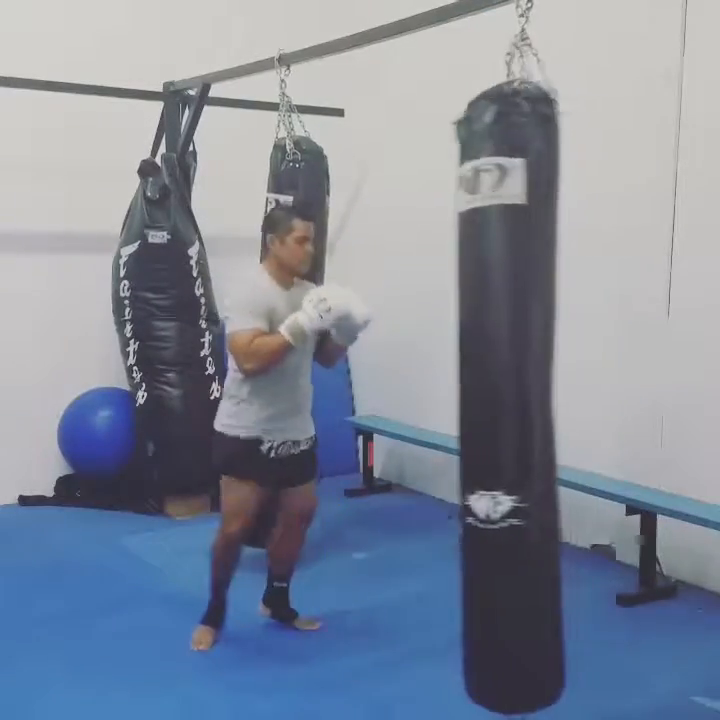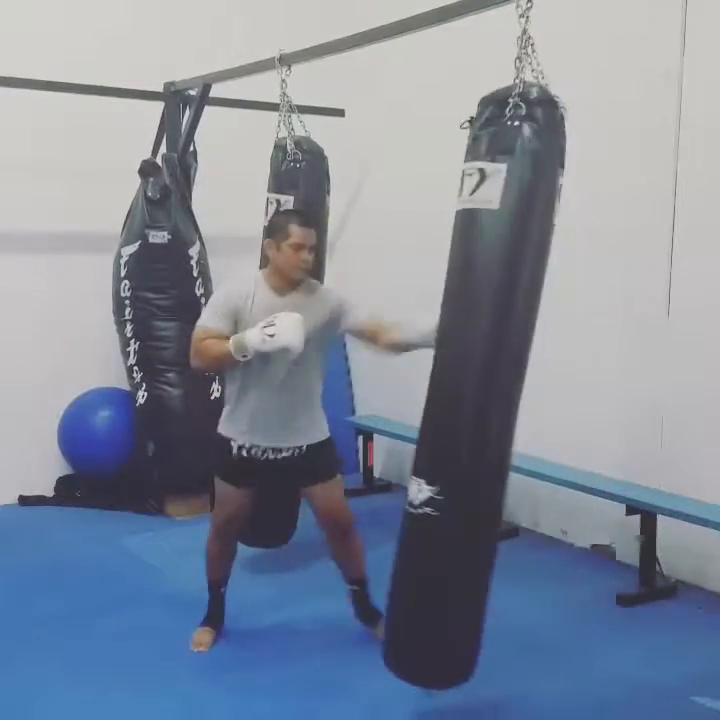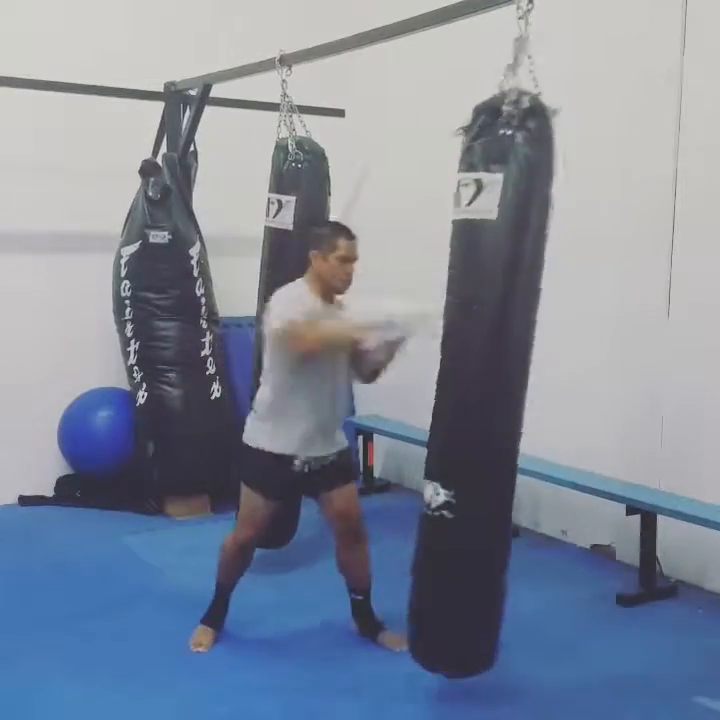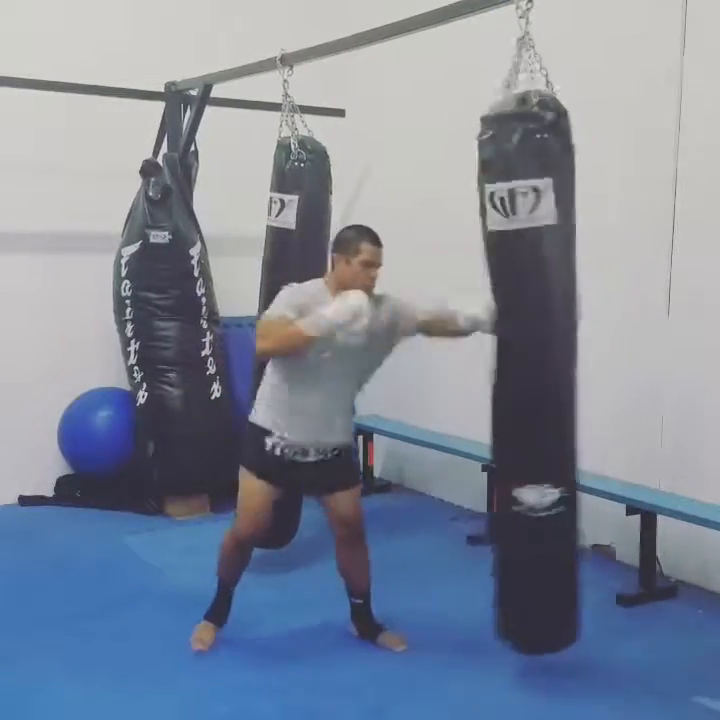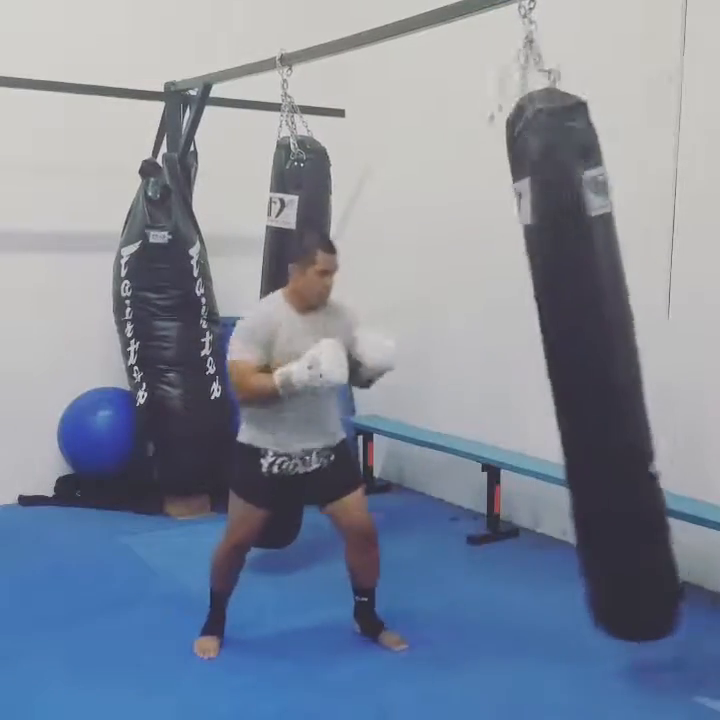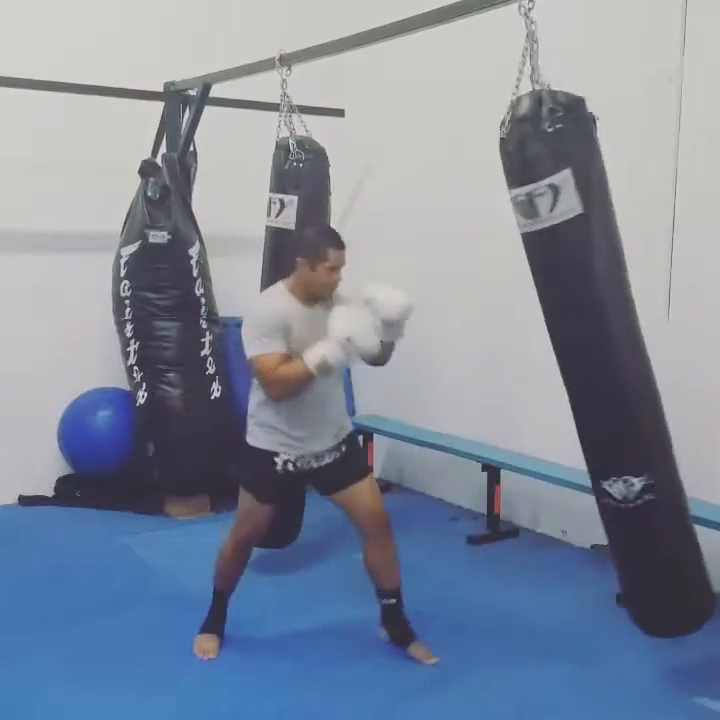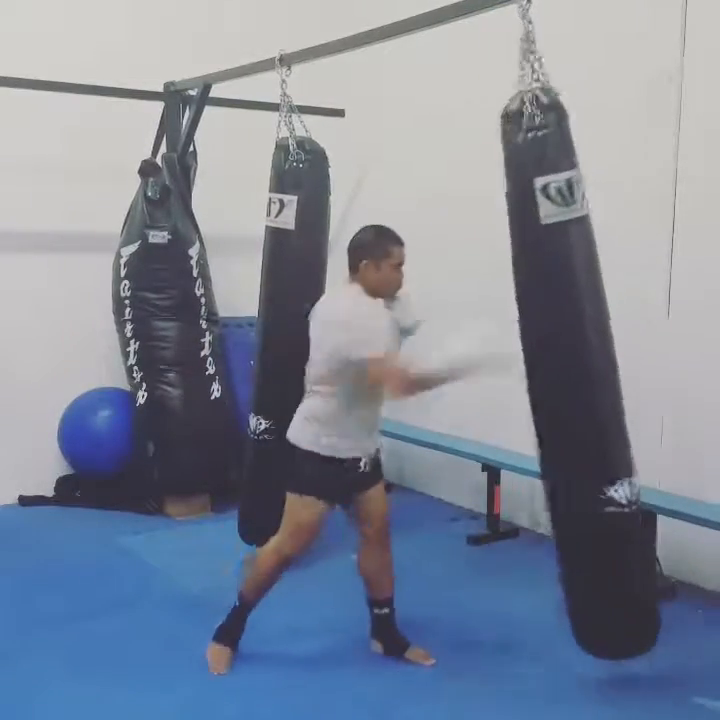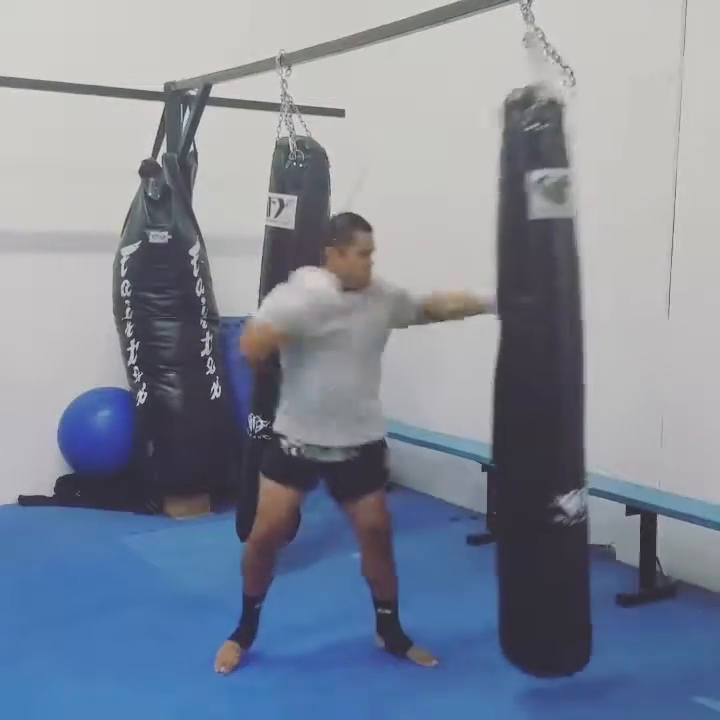
dt=0.3s
person 1, frame 1
left shoulder: (311, 293)
right shoulder: (251, 293)
left elbow: (327, 355)
right elbow: (251, 359)
left wrist: (347, 331)
right wrist: (301, 324)
left hip: (297, 432)
right hip: (246, 434)
left knee: (296, 520)
right knee: (236, 529)
left ankle: (276, 599)
right ankle: (214, 612)
person 1, frame 2
left shoulder: (326, 299)
right shoulder: (233, 295)
left elbow: (377, 333)
right elbow: (200, 356)
left wrist: (417, 336)
right wrist: (249, 343)
left hip: (307, 437)
right hip: (245, 436)
left knee: (340, 521)
right knee: (224, 527)
left ankle: (366, 606)
right ankle: (215, 614)
person 1, frame 3
left shoulder: (341, 311)
right shoulder: (289, 300)
left elbow: (366, 373)
right elbow: (303, 345)
left wrist: (385, 345)
right wrist: (358, 328)
left hip: (330, 443)
right hip: (274, 445)
left knee: (352, 526)
right knee: (247, 537)
left ankle: (365, 618)
right ankle: (216, 613)
person 1, frame 4
left shoulder: (384, 310)
right shoulder: (297, 297)
left elbow: (438, 323)
right elbow: (265, 345)
left wrist: (476, 320)
right wrist: (321, 324)
left hip: (333, 442)
right hip: (275, 433)
left knee: (351, 530)
right knee: (246, 530)
left ankle: (364, 619)
right ankle: (218, 612)
person 1, frame 5
left shoulder: (339, 316)
right shoulder: (259, 320)
left elbow: (361, 378)
right elbow: (245, 390)
left wrist: (374, 364)
right wrist: (295, 375)
left hip: (327, 447)
right hip: (266, 450)
left knee: (362, 530)
right knee: (238, 541)
left ankle: (367, 618)
right ankle: (214, 622)
person 1, frame 6
left shoulder: (339, 304)
right shoulder: (267, 312)
left elbow: (377, 358)
right elbow: (275, 383)
left wrist: (389, 329)
right wrist: (328, 352)
left hip: (335, 440)
right hip: (275, 447)
left knee: (377, 521)
right knee: (245, 536)
left ankle: (396, 624)
right ankle: (214, 621)
person 1, frame 7
left shoulder: (340, 302)
right shoulder: (363, 312)
right elbow: (393, 382)
left wrist: (398, 330)
right wrist: (453, 367)
left hip: (354, 443)
right hip: (322, 448)
left knee: (376, 529)
right knee: (294, 544)
left ankle: (385, 633)
right ankle: (229, 630)
person 1, frame 8
left shoulder: (383, 295)
right shoulder: (292, 294)
left elbow: (437, 307)
right elbow: (251, 351)
left wrist: (488, 301)
right wrist: (291, 313)
left hip: (359, 442)
right hip: (298, 437)
left knee: (375, 534)
right knee: (267, 533)
left ankle: (390, 631)
right ankle: (245, 630)
